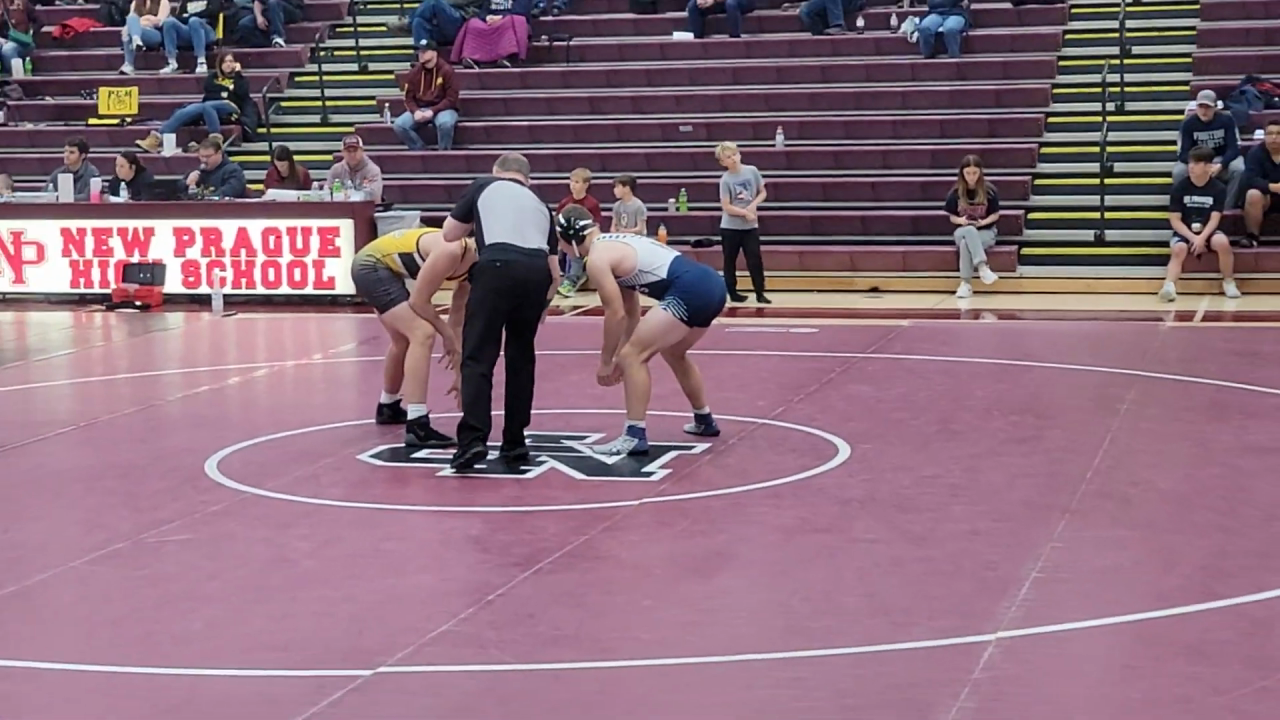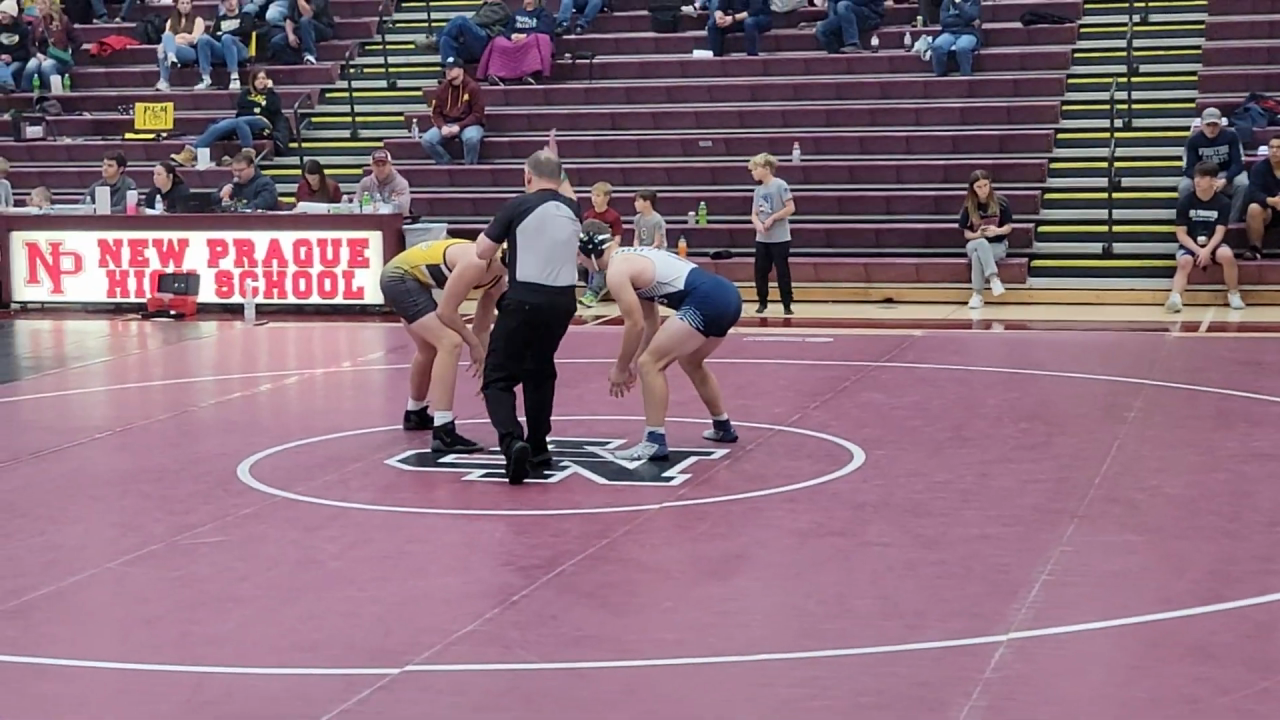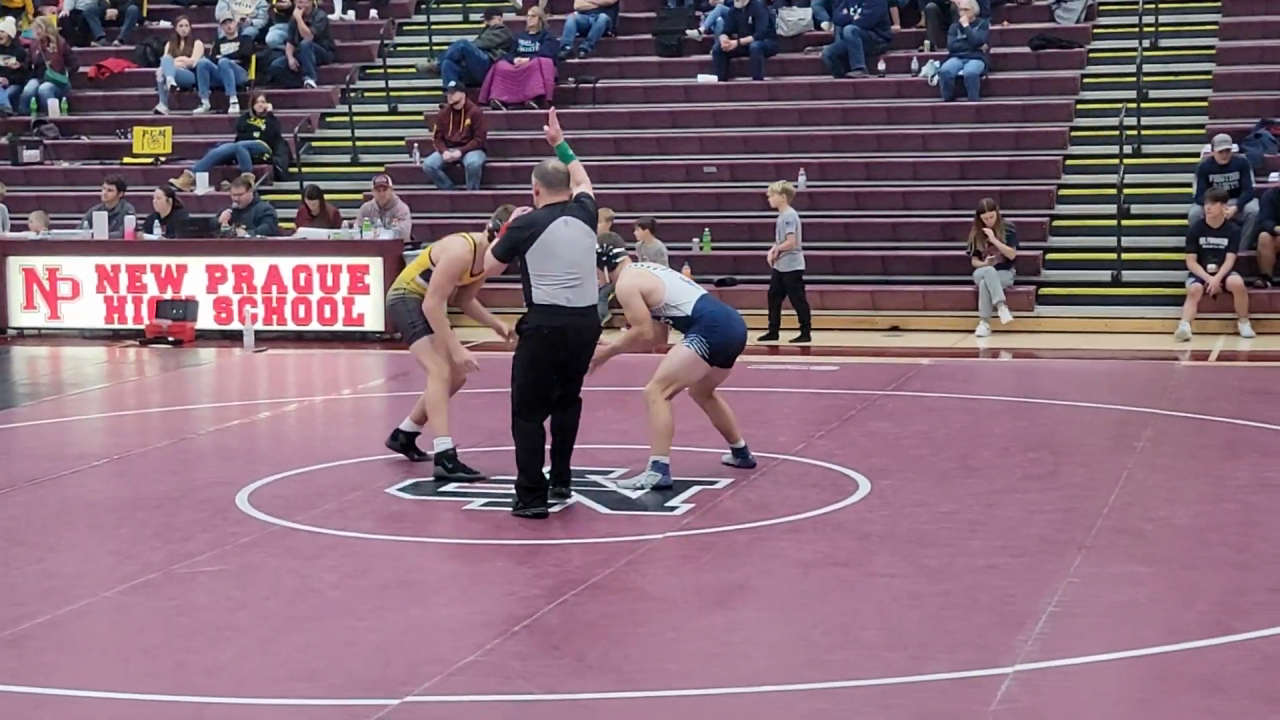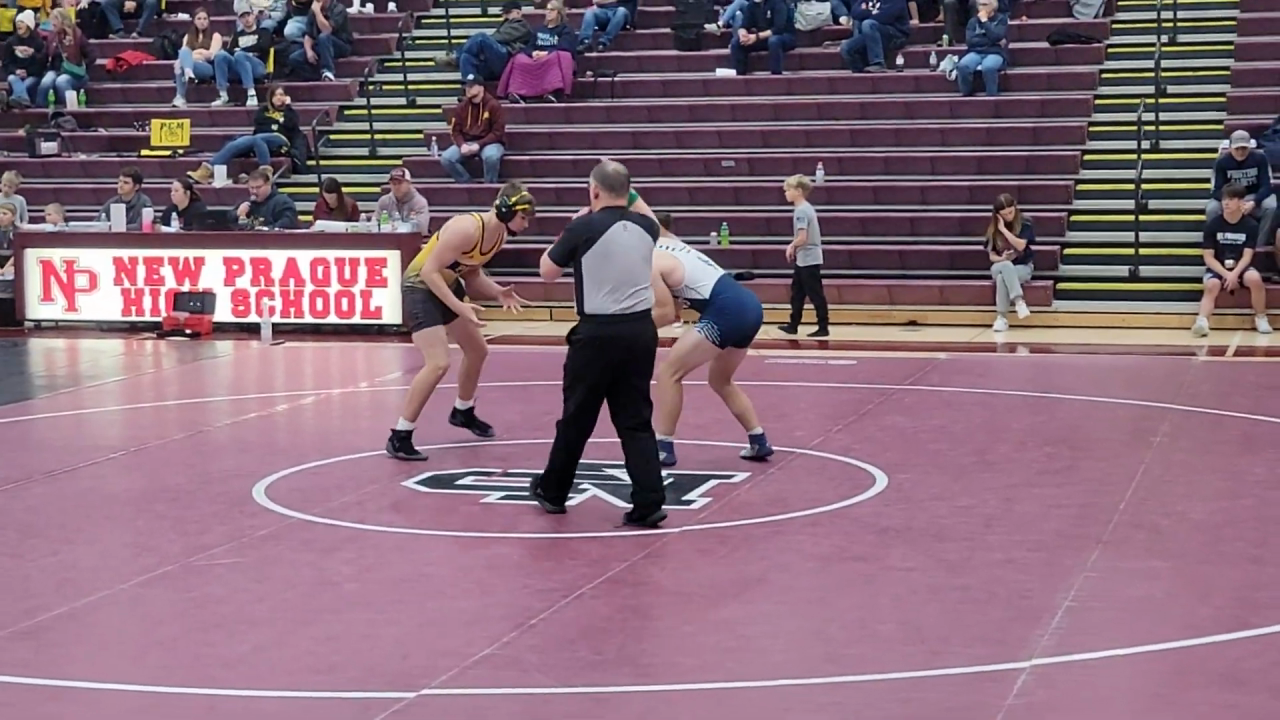
dt=0.3s
person 1, frame 1
left shoulder: (483, 187)
right shoulder: (540, 205)
left elbow: (450, 234)
right elbow: (554, 271)
right wrist: (541, 302)
left hip: (498, 268)
right hip: (537, 273)
left knee: (478, 357)
right knee: (521, 356)
left ankle: (473, 438)
right ankle: (514, 440)
person 1, frame 2
left shoulder: (518, 206)
right shoulder: (570, 210)
left elbow: (482, 252)
left wrist: (504, 234)
right wrist: (556, 164)
left hip: (525, 300)
right hip: (562, 301)
left knee: (498, 378)
right knee: (541, 370)
left ankle: (514, 440)
right ankle: (538, 446)
person 1, frame 3
left shoulder: (526, 225)
right shoulder: (585, 214)
left elbow: (490, 266)
right elbow: (582, 180)
right wrist: (560, 143)
left hip: (544, 325)
right hip: (586, 323)
left knee: (528, 412)
right knee: (567, 401)
left ankle: (532, 496)
right ankle: (560, 479)
person 1, frame 4
left shoulder: (583, 228)
right shoulder: (645, 227)
left elbow: (547, 269)
right wrist: (623, 183)
left hip: (597, 334)
right hip: (640, 333)
left knee: (576, 419)
right knee: (634, 421)
left ankle: (552, 491)
right ankle: (649, 499)
person 2, frame 1
left shoulder: (472, 267)
right shoulder: (451, 253)
left elbow: (457, 321)
right elbow: (418, 301)
left wrist: (459, 374)
right wrist: (447, 335)
left hip: (378, 266)
right hip: (371, 267)
left knee: (405, 338)
right knee: (423, 334)
left ankle: (389, 406)
right ankle: (416, 427)
person 2, frame 2
left shoulder: (498, 280)
right shoulder: (476, 263)
left elbow: (482, 327)
right elbow: (446, 311)
right wrist: (474, 345)
left hip: (408, 278)
right hip: (400, 278)
left knee: (430, 349)
right knee: (450, 343)
left ankle: (416, 413)
right ankle: (443, 432)
person 2, frame 3
left shoulder: (487, 258)
right shoulder: (460, 252)
left elbow: (464, 299)
right elbow: (435, 303)
left wrist: (496, 324)
right wrist: (457, 348)
left hip: (426, 304)
right hip: (407, 301)
left knee: (456, 374)
right knee: (441, 374)
left ankle: (404, 436)
right ankle: (445, 459)
person 2, frame 4
left shoulder: (499, 235)
right shoulder: (466, 229)
right elbow: (429, 271)
left wrist: (498, 292)
right wrist: (459, 306)
left hip: (447, 284)
right hip: (422, 287)
left knee: (478, 351)
right knee: (439, 364)
left ankle: (463, 412)
right ankle: (400, 436)
person 3, frame 1
left shoulder: (597, 258)
right shoulder: (615, 245)
left elbow: (617, 314)
right elbow: (630, 310)
left wrist: (606, 361)
right wrist: (620, 355)
left hip: (690, 291)
right hip: (711, 284)
left knee: (633, 355)
right knee: (673, 352)
left ankle: (635, 436)
right ankle: (704, 421)
person 3, frame 2
left shoulder: (616, 271)
right shoulder: (633, 257)
left elbow: (635, 325)
right elbow: (651, 321)
left wrist: (620, 368)
right wrist: (635, 362)
left hip: (707, 301)
right hip: (727, 295)
left knee: (650, 364)
right knee: (690, 361)
left ankle: (655, 442)
right ankle: (723, 427)
person 3, frame 3
left shoulder: (626, 282)
right shoulder: (644, 271)
left elbow: (645, 334)
right elbow: (658, 334)
left wrist: (606, 353)
right wrist: (611, 346)
left hip: (712, 329)
right hip: (733, 325)
left knee: (657, 392)
right knee: (700, 392)
left ankle: (658, 469)
right ankle: (741, 453)
person 3, frame 4
left shoulder: (650, 262)
right shoulder: (671, 246)
left elbow: (666, 313)
right elbow: (670, 305)
left hip: (726, 313)
right hip: (749, 307)
left knee: (668, 373)
right knee: (719, 380)
left ankle: (663, 448)
right ankle: (758, 441)
